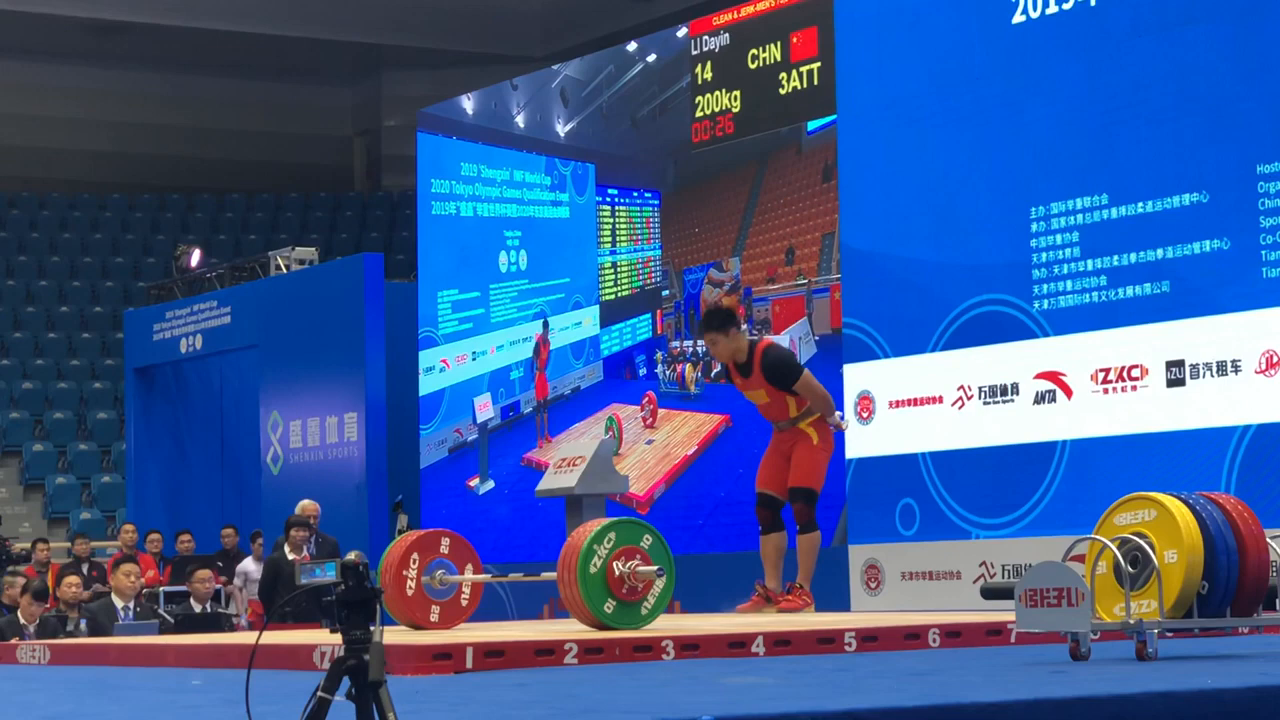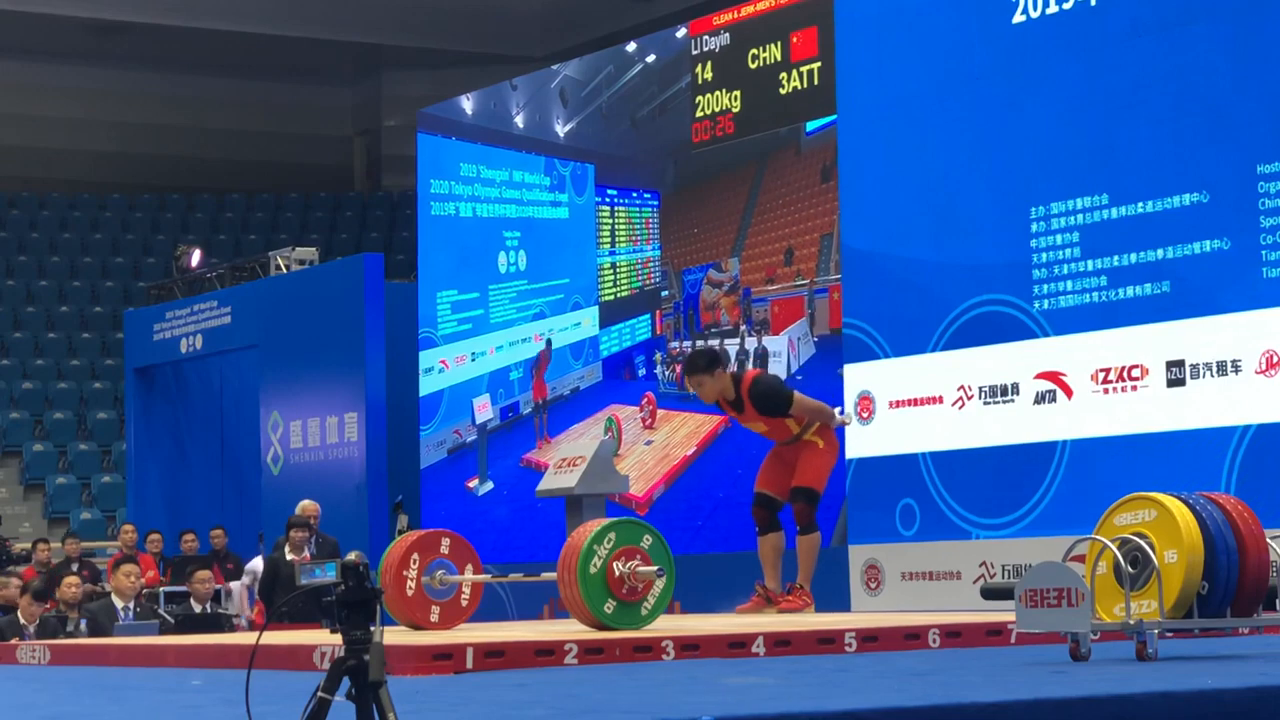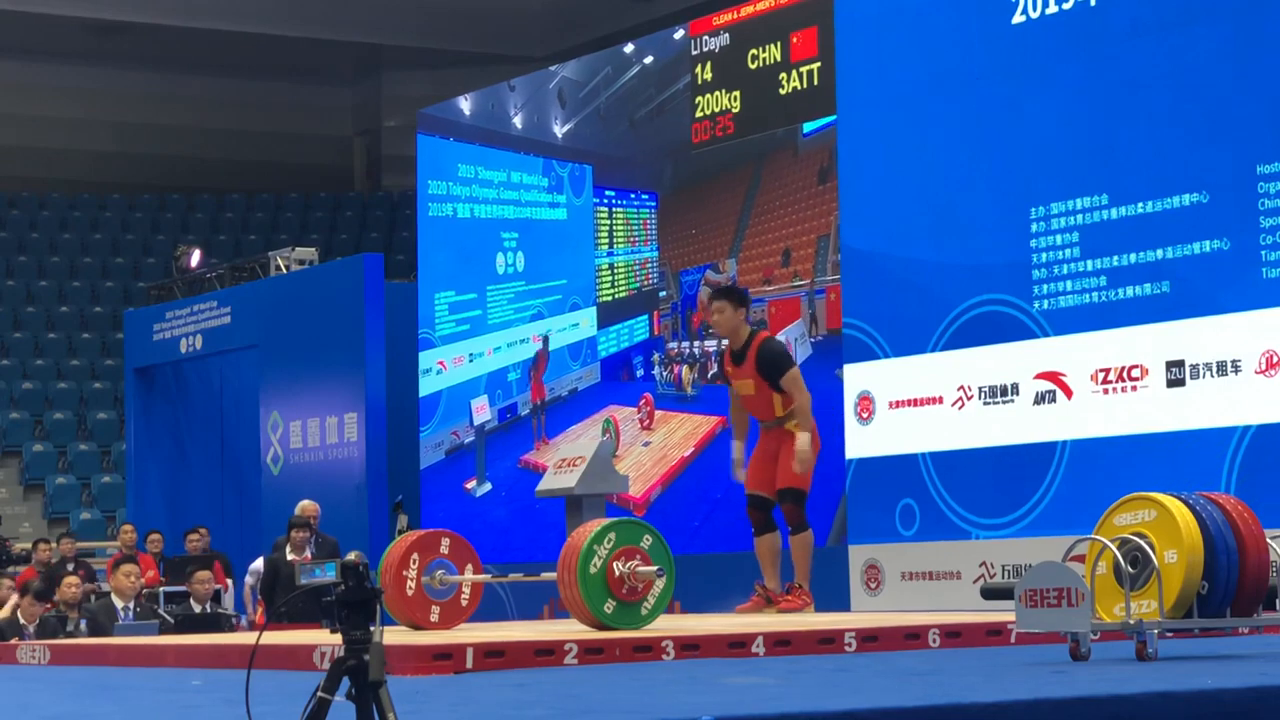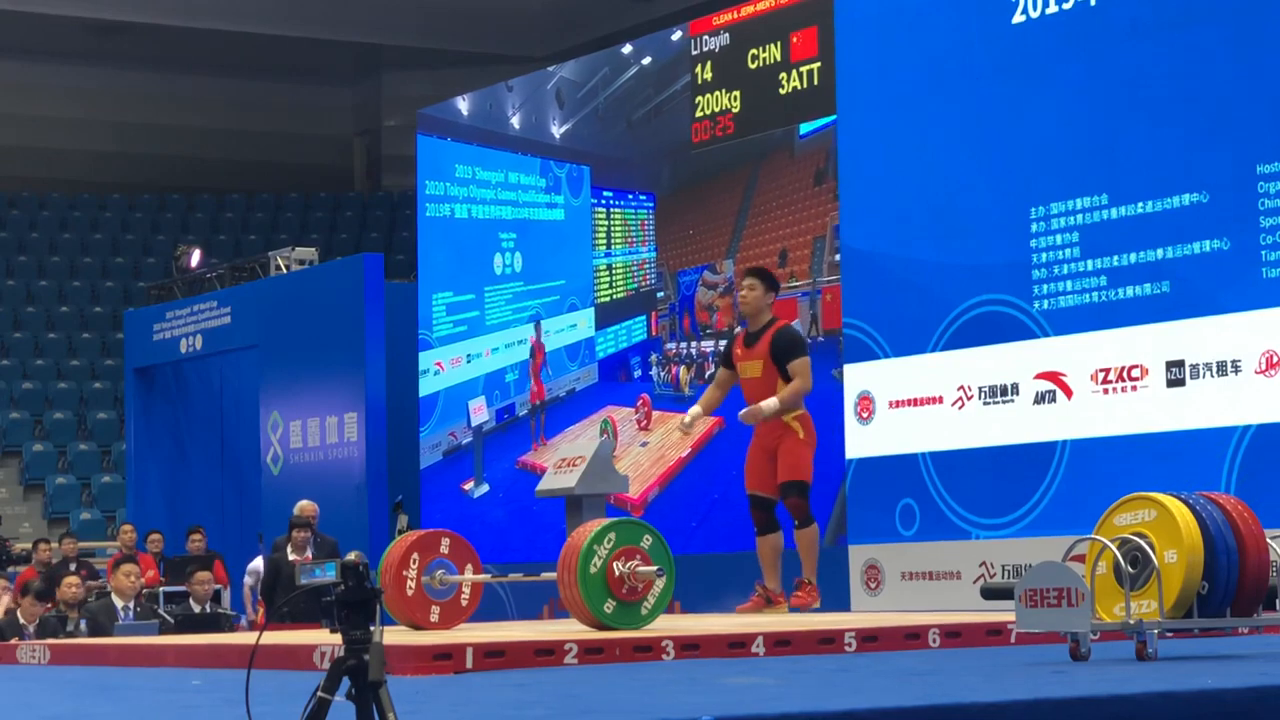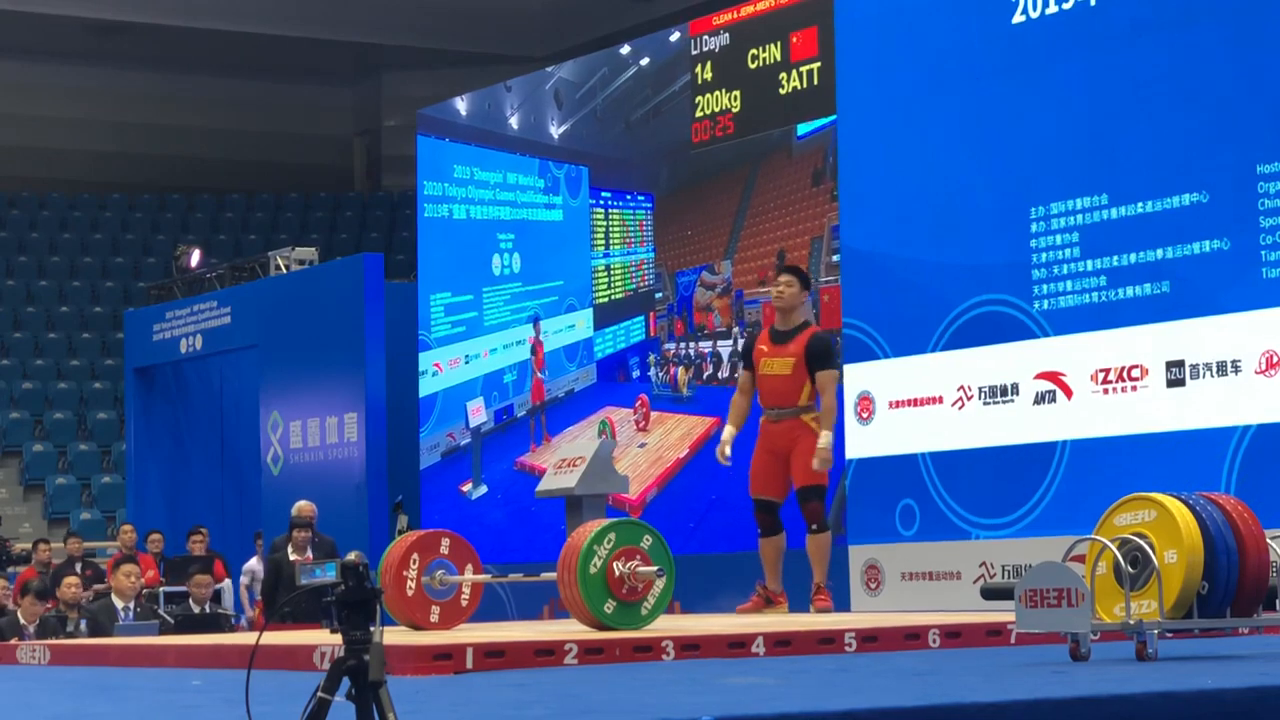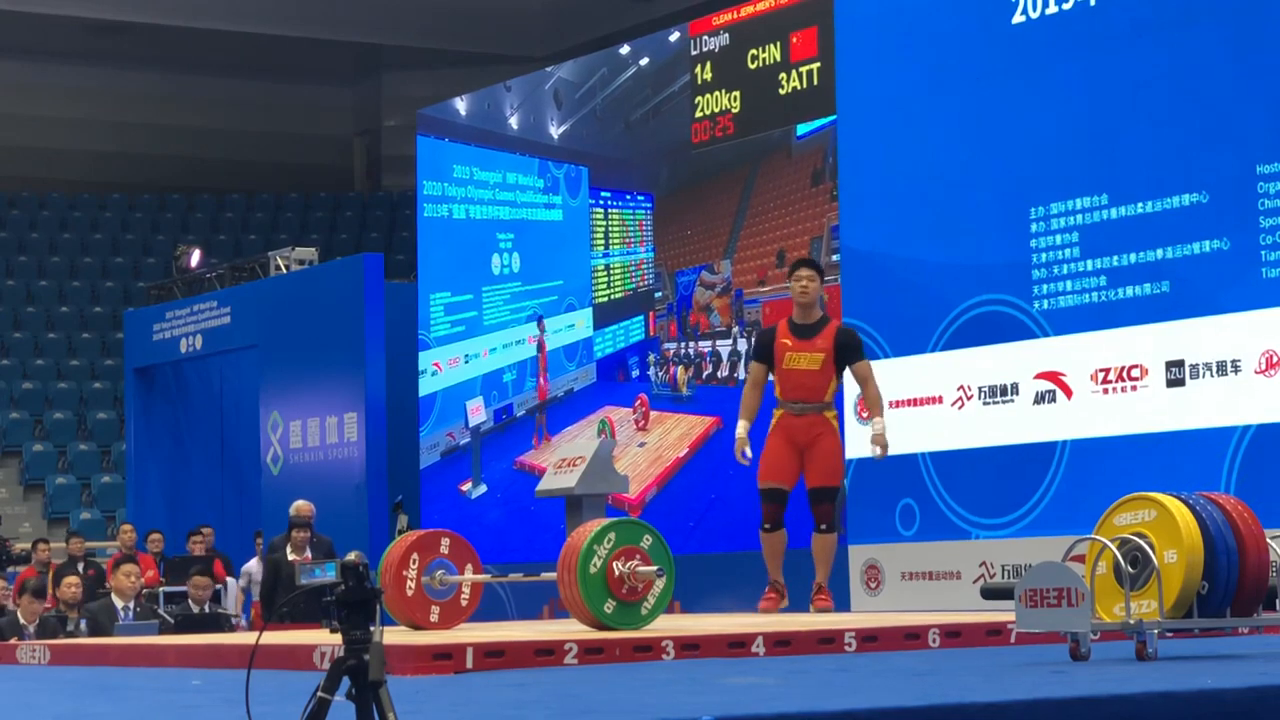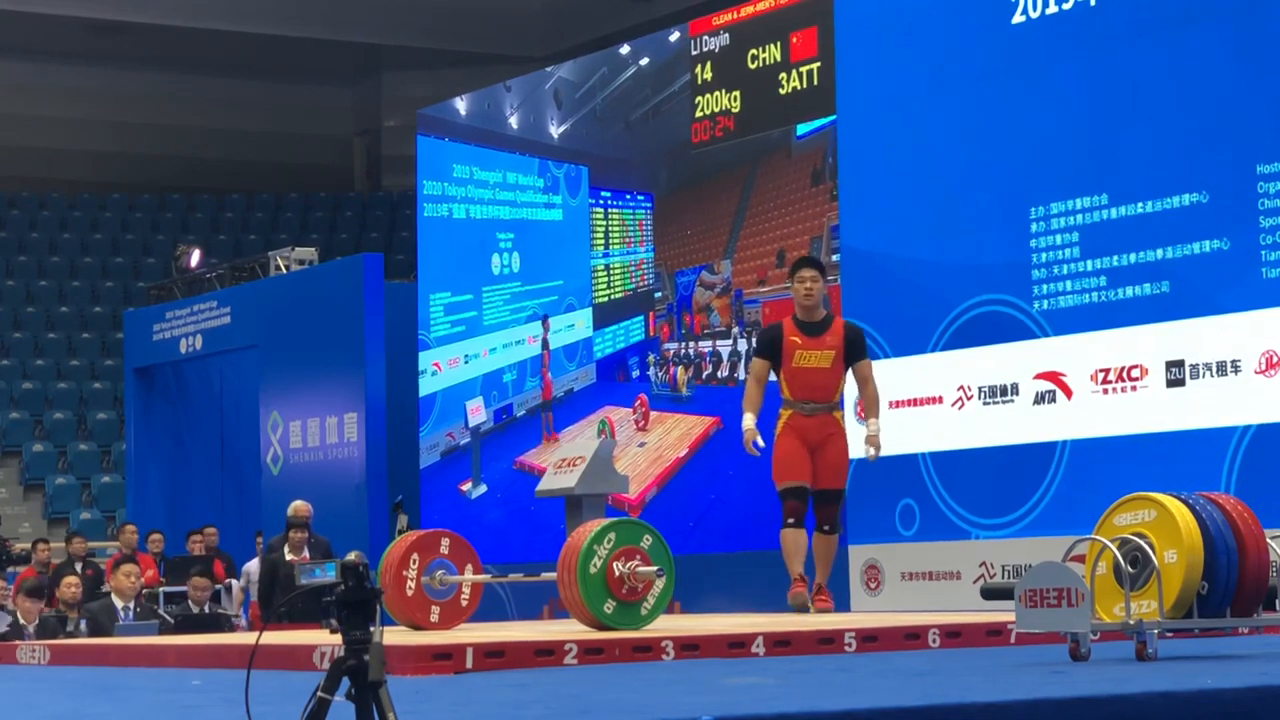
dt=0.3s
person 1, frame 1
left shoulder: (774, 358)
right shoulder: (730, 366)
left elbow: (818, 393)
left wrist: (832, 420)
left hip: (810, 432)
right hip: (781, 434)
left knee: (802, 507)
right knee: (766, 508)
left ankle: (802, 589)
right ankle: (771, 590)
person 1, frame 2
left shoulder: (762, 388)
right shoulder: (722, 398)
left elbow: (814, 408)
left wrist: (835, 421)
left hip: (814, 441)
right hip: (785, 445)
left knee: (802, 508)
right knee: (762, 510)
left ankle: (802, 591)
right ankle: (771, 591)
person 1, frame 3
left shoulder: (770, 349)
right shoulder: (727, 357)
left elbow: (799, 394)
right elbow: (737, 407)
left wrist: (801, 439)
right wrist: (738, 452)
left hip: (794, 433)
right hip: (769, 435)
left knee: (791, 506)
right knee: (757, 509)
left ankle: (801, 589)
right ankle: (772, 591)
person 1, frame 4
left shoulder: (785, 336)
right shoulder: (736, 344)
left elbow: (804, 382)
right elbow: (719, 386)
left wrist: (769, 406)
right wrist: (694, 413)
left hip: (793, 427)
right hip: (762, 431)
left knee: (796, 502)
right knee: (759, 510)
left ankle: (809, 584)
right ankle: (772, 592)
person 1, frame 5
left shoulder: (816, 341)
right shoulder: (756, 342)
left elbow: (828, 393)
right elbow: (744, 393)
left wrist: (825, 440)
right wrist: (727, 434)
left hip: (804, 430)
right hip: (768, 432)
left knee: (813, 508)
right knee: (764, 513)
left ankle: (820, 588)
right ankle: (772, 593)
person 1, frame 6
left shoulder: (841, 336)
right shoulder: (770, 336)
left elbow: (866, 382)
right elbow: (754, 385)
left wrist: (878, 425)
right wrist: (742, 429)
left hip: (822, 427)
right hip: (783, 426)
left knee: (824, 509)
right knee: (771, 505)
left ankle: (821, 588)
right ankle: (776, 585)
person 1, frame 7
left shoulder: (848, 333)
right shoulder: (774, 334)
left elbow: (866, 383)
right elbow: (756, 380)
left wrist: (872, 427)
right wrist: (749, 422)
left hip: (831, 427)
right hip: (791, 426)
left knee: (828, 512)
right knee: (794, 507)
left ankle: (821, 587)
right ankle: (798, 583)
